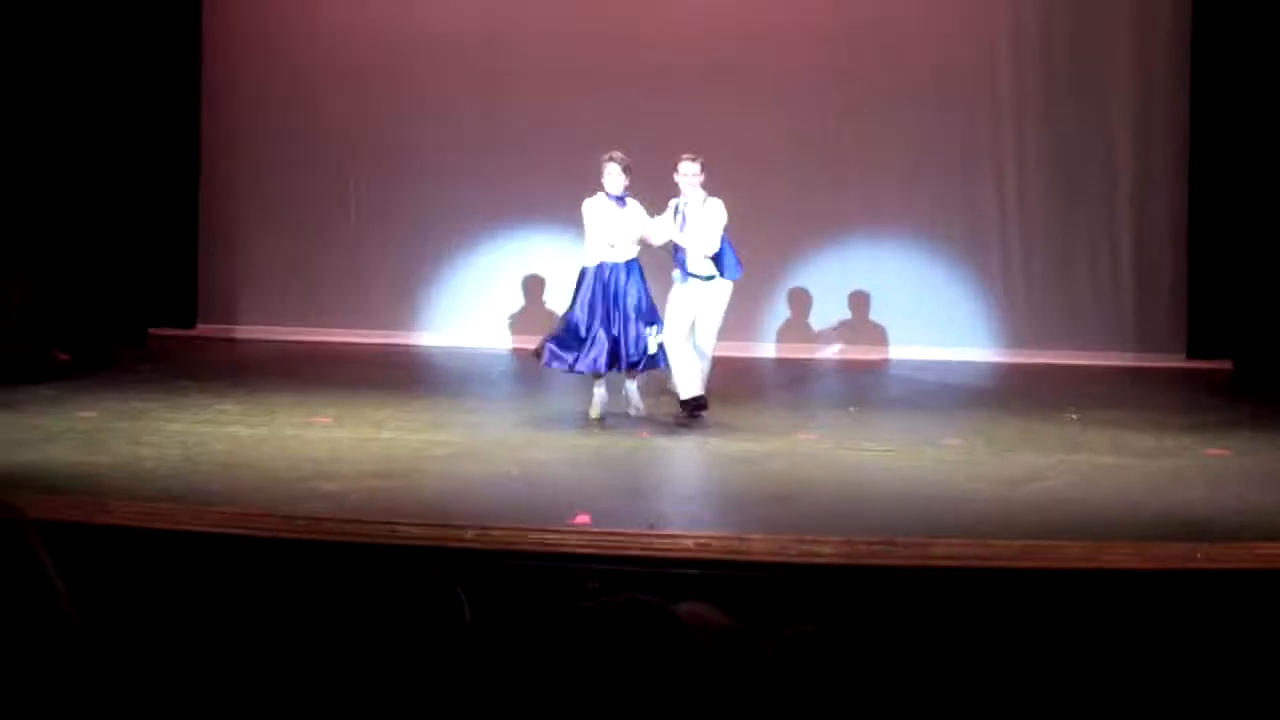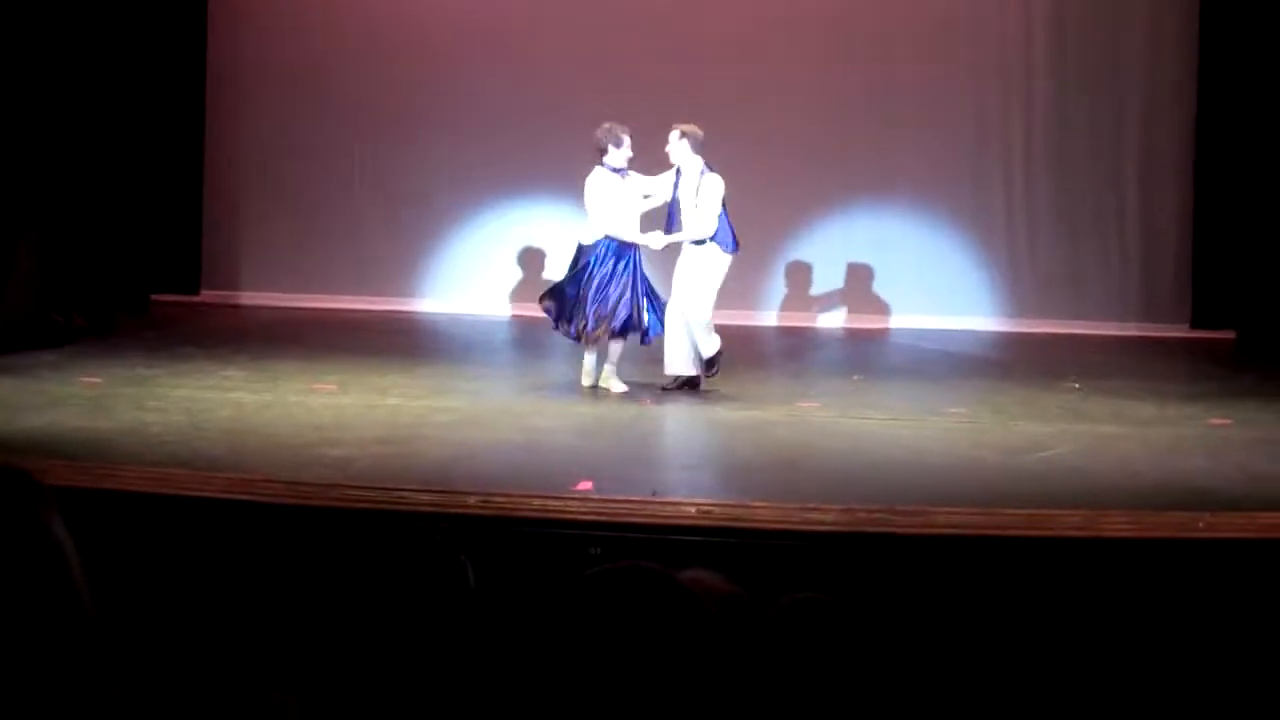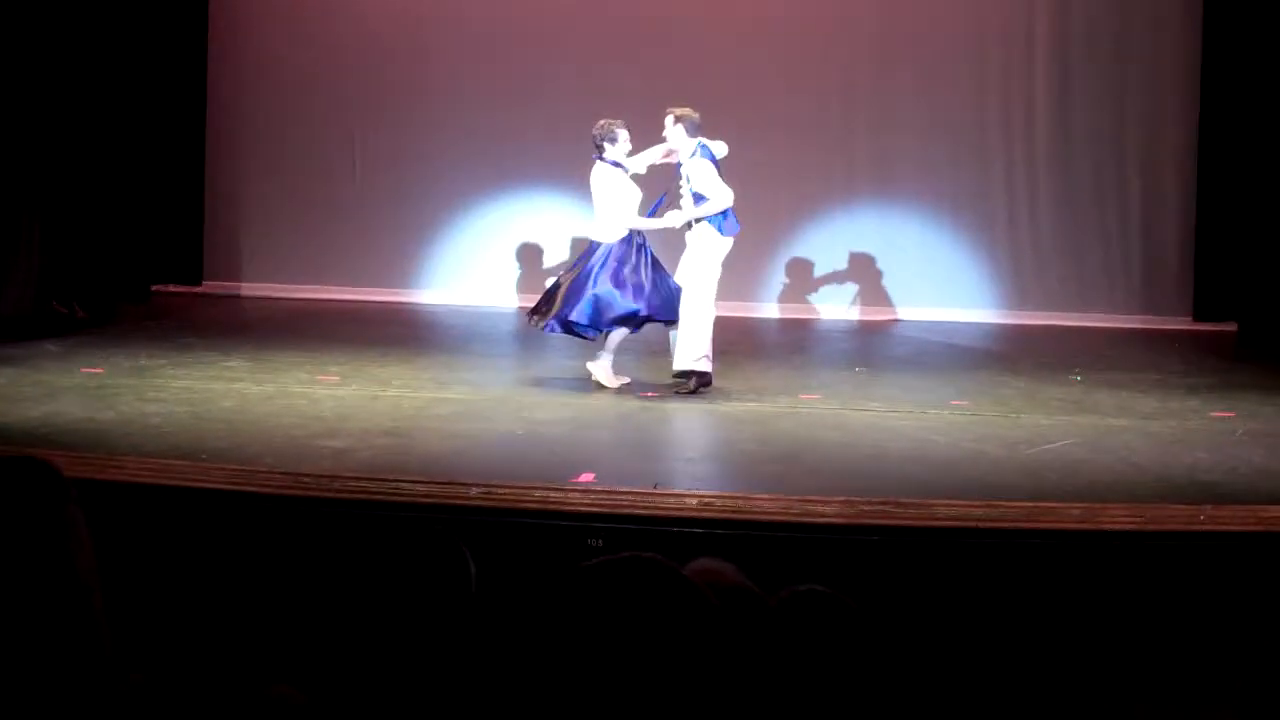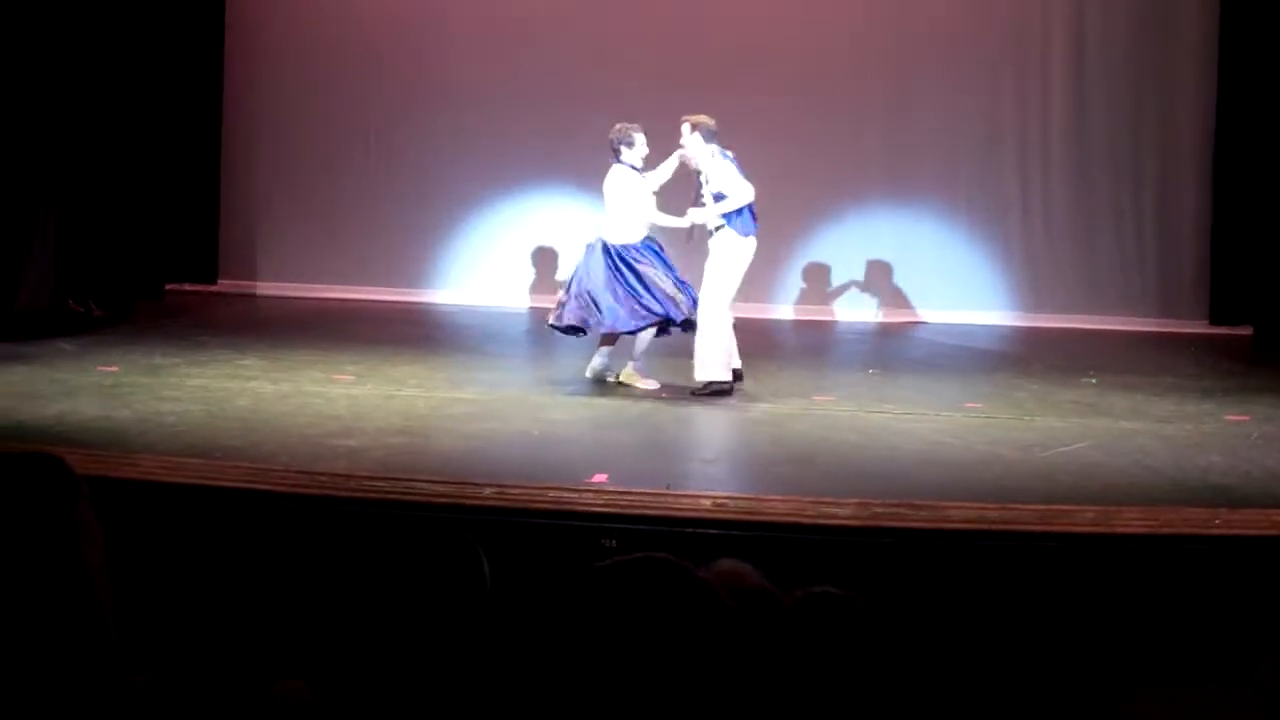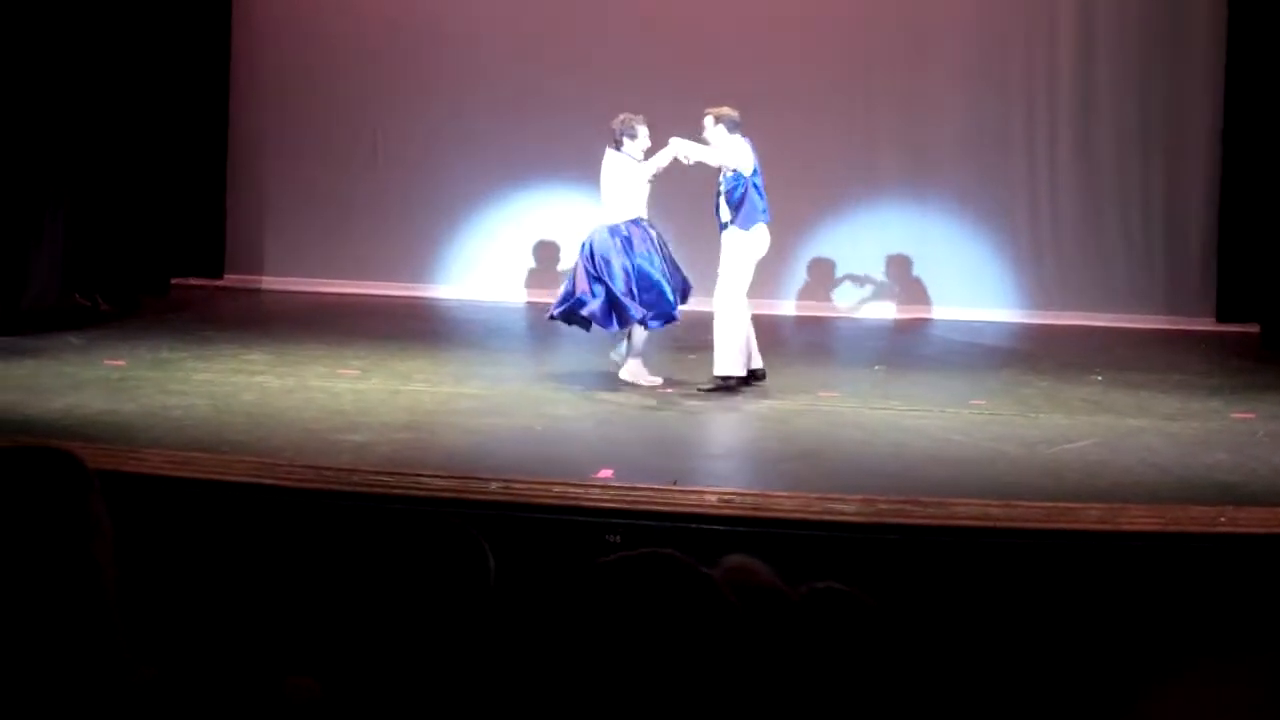
dt=0.3s
person 1, frame 1
left shoulder: (714, 206)
right shoulder: (674, 206)
left elbow: (710, 247)
right elbow: (658, 238)
left wrist: (675, 235)
right wrist: (656, 229)
left hip: (714, 282)
right hip: (686, 279)
left knee: (703, 342)
right knee: (674, 335)
left ankle: (692, 394)
right ankle: (692, 395)
person 1, frame 2
left shoulder: (711, 181)
right shoulder: (681, 173)
left elbow: (706, 228)
left wrist: (667, 239)
left hip: (713, 250)
right hip: (691, 249)
left knee: (695, 307)
right knee: (677, 308)
left ankle: (711, 349)
right ankle: (686, 372)
person 1, frame 3
left shoulder: (699, 164)
right shoulder: (697, 149)
left elbow: (726, 198)
left wrist: (688, 213)
left hip: (711, 235)
right hip: (700, 235)
left knee: (697, 300)
right knee: (682, 295)
left ankle: (699, 370)
right ankle: (691, 363)
person 1, frame 4
left shoulder: (717, 164)
right shoulder: (711, 162)
left elbow: (747, 193)
left wrist: (704, 210)
left hip: (732, 241)
right hip: (726, 242)
left knee: (712, 307)
right knee: (714, 306)
left ankle: (719, 377)
right ankle: (731, 367)
person 1, frame 5
left shoulder: (739, 146)
right shoulder: (731, 149)
left elbow: (728, 158)
right elbow: (723, 159)
left wrist: (690, 149)
right wrist: (693, 152)
left hip: (745, 235)
right hip: (740, 235)
left knee: (728, 303)
right knee: (733, 303)
left ankle: (729, 374)
right ankle: (751, 367)
person 2, frame 1
left shoulder: (635, 207)
right shoulder: (591, 205)
right elbow: (610, 237)
left wrist: (646, 233)
right wrist: (636, 232)
left hip: (628, 275)
right hip: (599, 275)
left knee: (632, 334)
right knee: (596, 335)
left ankle: (631, 389)
right ankle: (599, 393)
person 2, frame 2
left shoulder: (624, 178)
right shoulder: (597, 181)
left elbow: (633, 208)
right elbow: (608, 224)
right wrist: (643, 239)
left hip: (624, 252)
right hip: (603, 251)
left knee: (623, 311)
right knee: (599, 311)
left ankle: (609, 373)
right ankle: (589, 360)
person 2, frame 3
left shoulder: (612, 168)
right shoulder: (606, 178)
left elbow: (647, 157)
right elbow: (625, 219)
right wrist: (663, 222)
left hip: (622, 245)
right hip: (614, 248)
left knee: (631, 308)
right knee: (629, 307)
left ankle: (604, 363)
right ankle: (602, 362)
person 2, frame 4
left shoulder: (627, 174)
right shoulder: (622, 179)
left elbow: (654, 179)
right elbow: (648, 215)
left wrist: (677, 156)
right wrist: (681, 222)
left hip: (624, 248)
right hip: (624, 251)
left knee: (626, 310)
right knee: (655, 309)
left ankle: (600, 362)
right ankle: (632, 370)
person 2, frame 5
left shoulder: (625, 161)
right shoulder: (615, 161)
right elbow: (642, 173)
right wrist: (670, 151)
left hip: (631, 235)
right hip: (625, 236)
left knee: (640, 298)
right knee: (647, 298)
left ankle: (626, 348)
right ankle: (633, 365)
